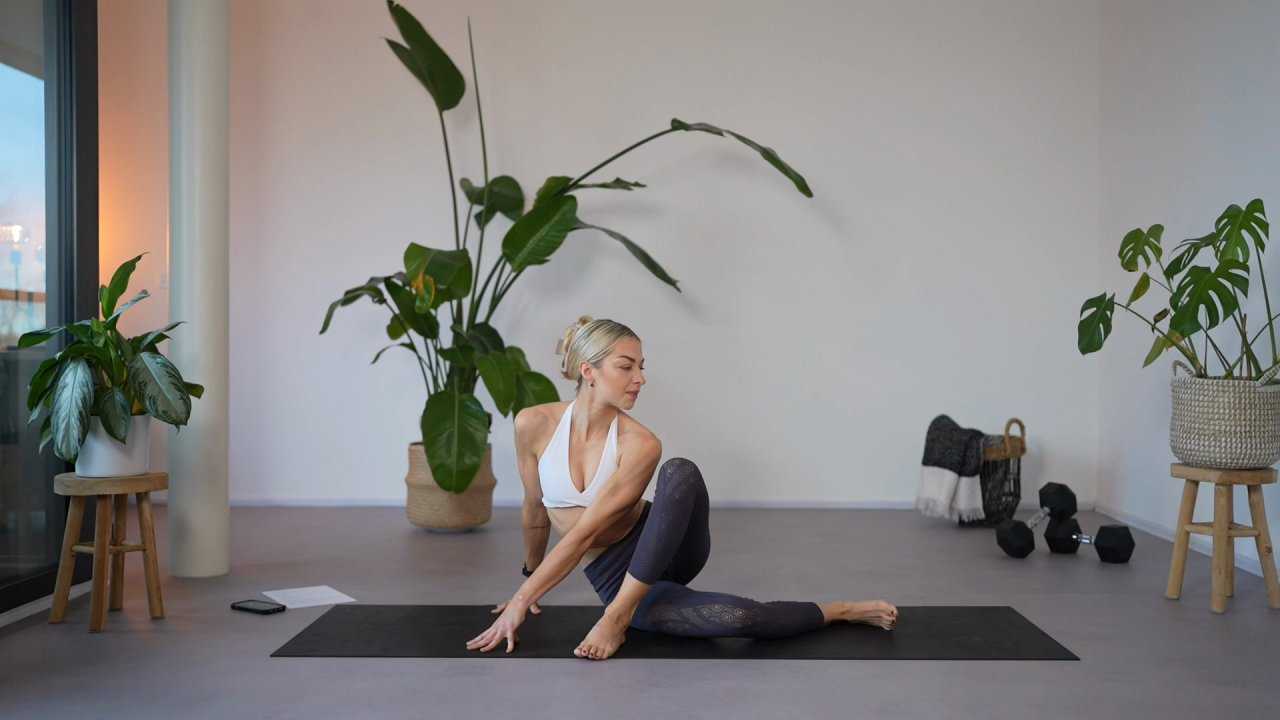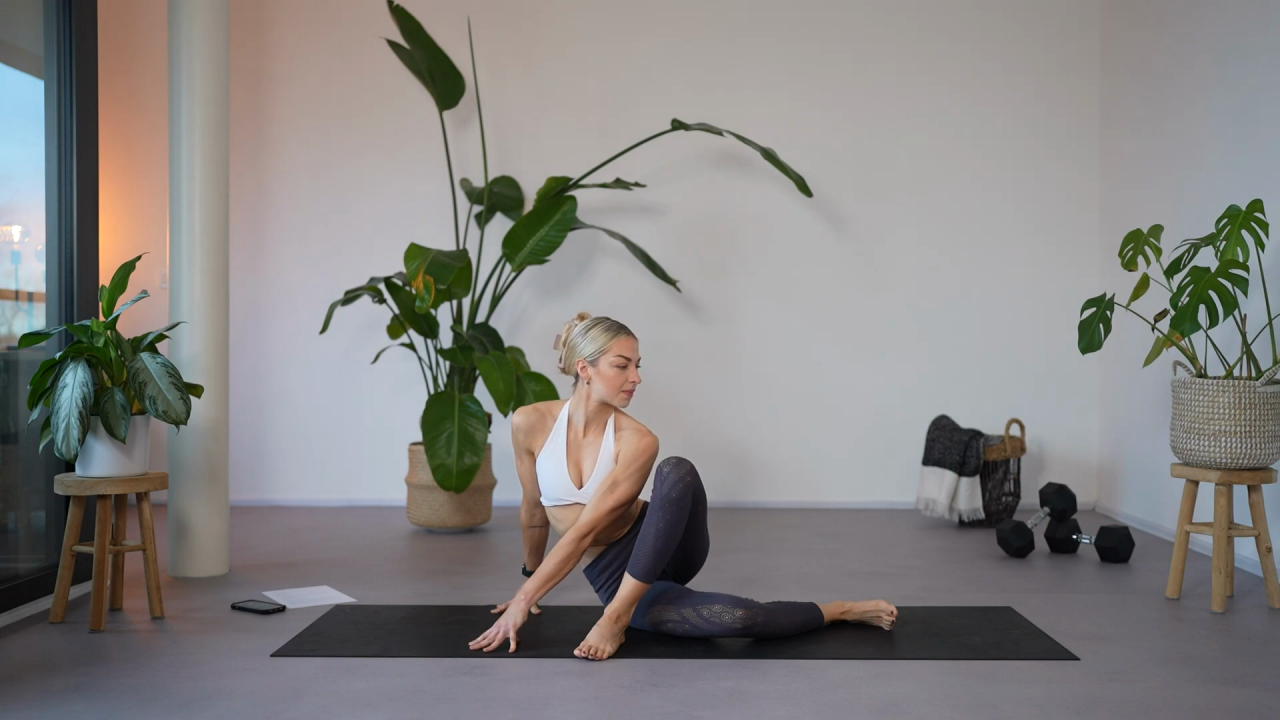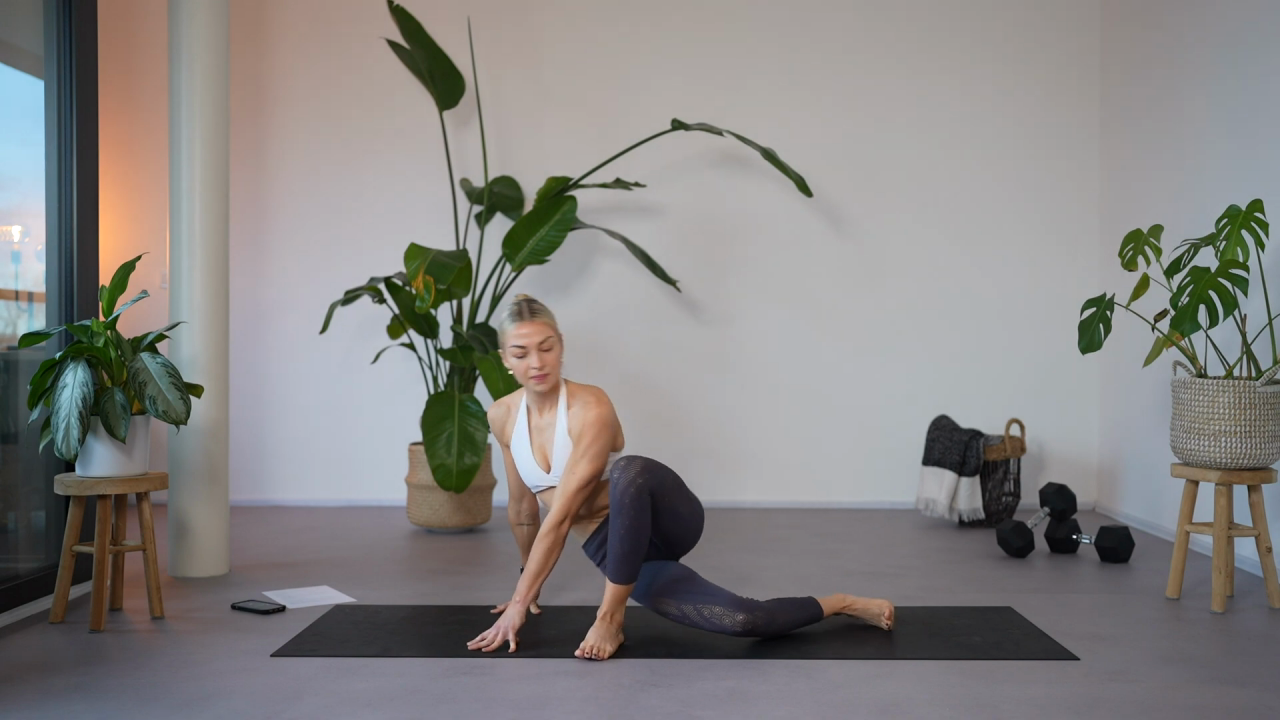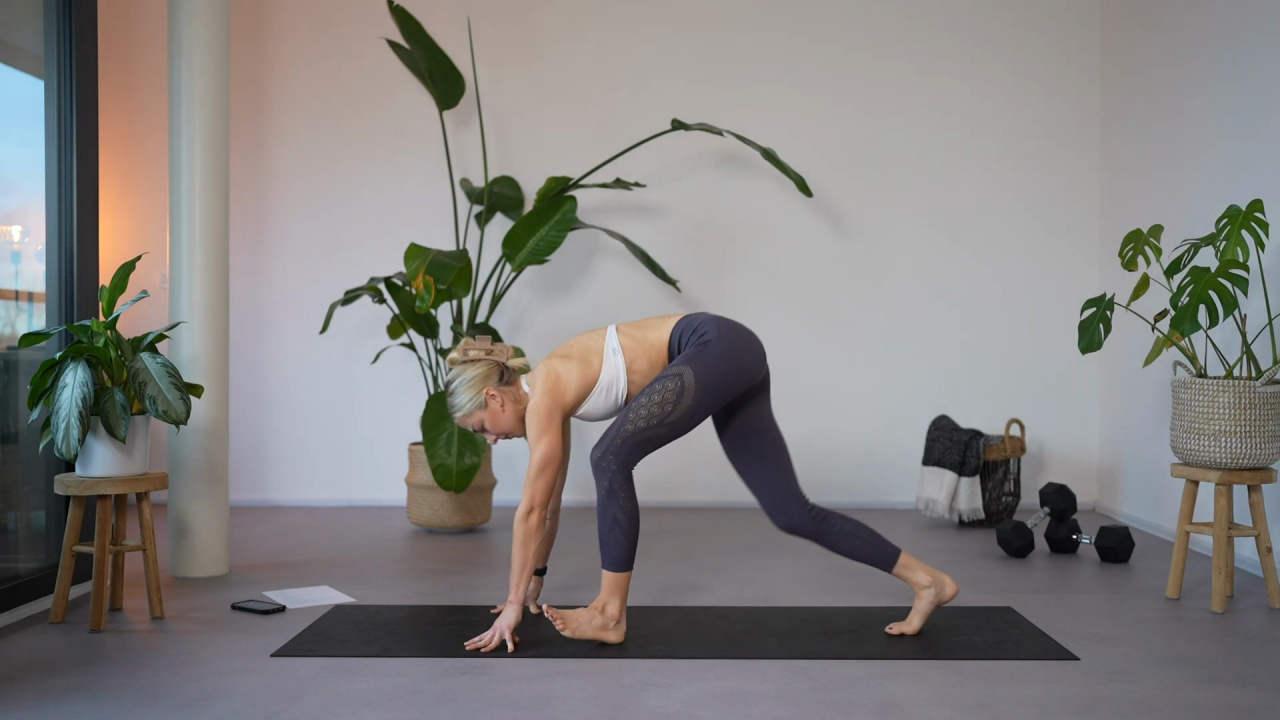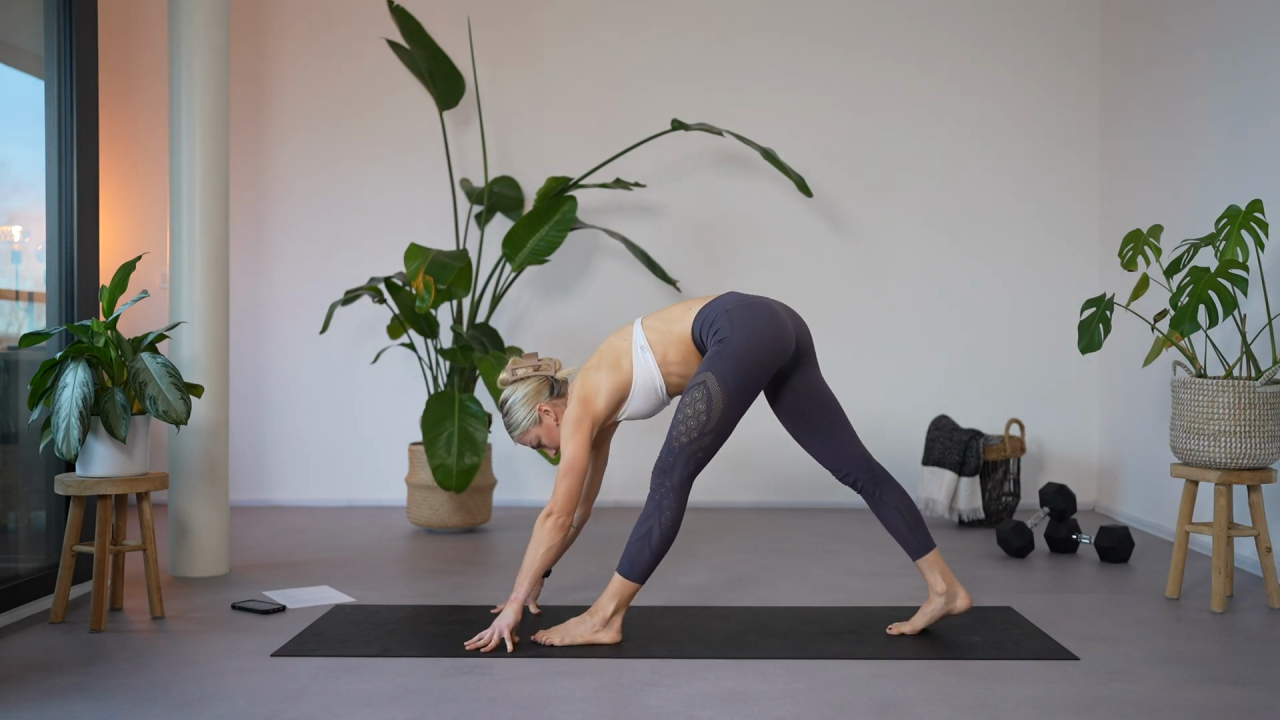
dt=1s
person 1, frame 1
left shoulder: (641, 443)
right shoulder: (533, 425)
left elbow: (585, 532)
right elbow: (535, 510)
left wrist: (521, 602)
right wrist: (529, 581)
left hip: (667, 551)
right hip: (616, 576)
left knee: (680, 472)
right knee: (740, 618)
left ankle: (618, 617)
right ankle: (842, 610)
person 1, frame 2
left shoulder: (637, 441)
right shoulder: (530, 423)
left elbow: (585, 530)
right elbow: (534, 509)
left wrist: (523, 602)
right wrist: (530, 578)
left hip: (666, 551)
right hip: (616, 577)
left knee: (677, 471)
right knee: (738, 618)
left ankle: (617, 617)
right ankle: (841, 610)
person 1, frame 3
left shoulder: (591, 406)
right shoulder: (501, 416)
left elbow: (559, 518)
right elbow: (522, 506)
left wrist: (519, 603)
right wrist: (528, 584)
left hip: (663, 526)
right hip: (622, 551)
left knee: (627, 474)
left ankle: (610, 619)
right ankle: (844, 604)
person 1, frame 4
left shoulder: (542, 396)
right shoulder: (548, 396)
left elbow: (530, 510)
right elbow: (549, 501)
left wrist: (513, 605)
right wrist: (533, 576)
left hip: (716, 347)
right hip: (730, 355)
left knee: (612, 459)
right knee: (790, 512)
left ankle: (610, 614)
right ankle: (927, 580)
person 1, frame 5
left shoulder: (581, 404)
right shoulder: (599, 400)
left elbow: (557, 515)
right elbow: (580, 509)
left wrist: (516, 601)
right wrist: (536, 578)
left hip: (745, 330)
right hip: (773, 326)
left knee: (671, 478)
right knee: (854, 466)
left ankle: (604, 617)
right ankle: (944, 588)
